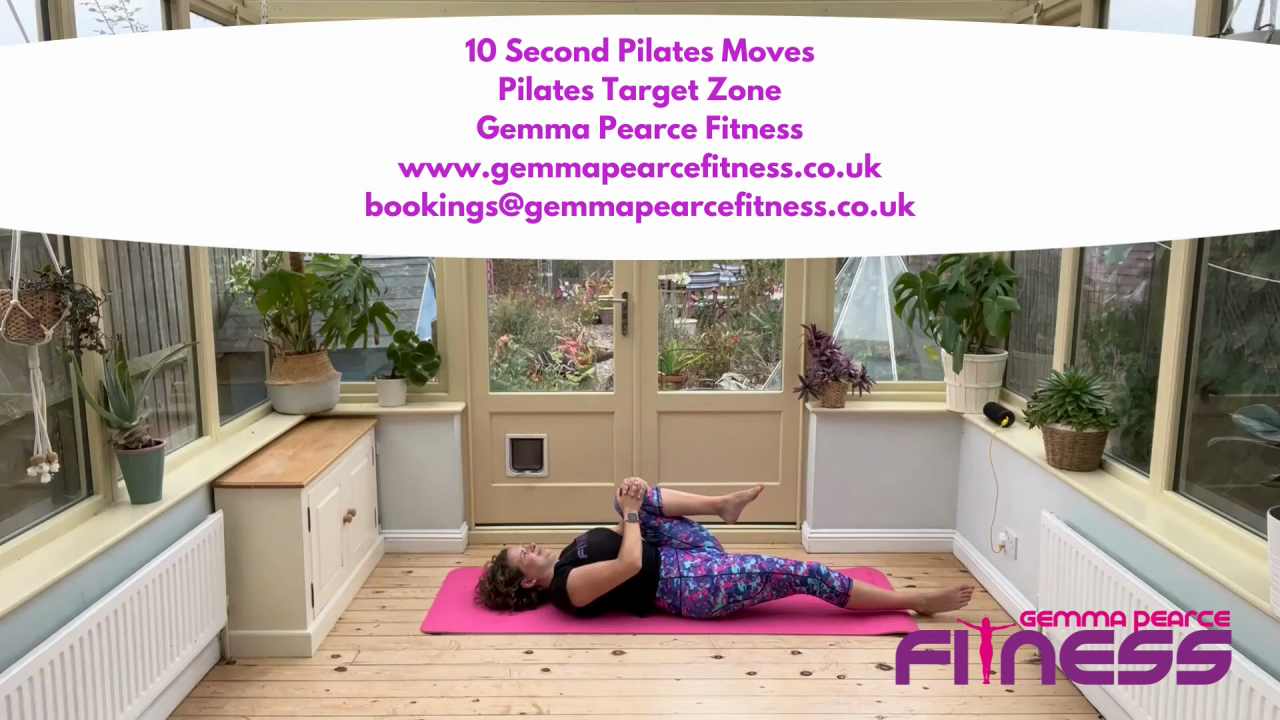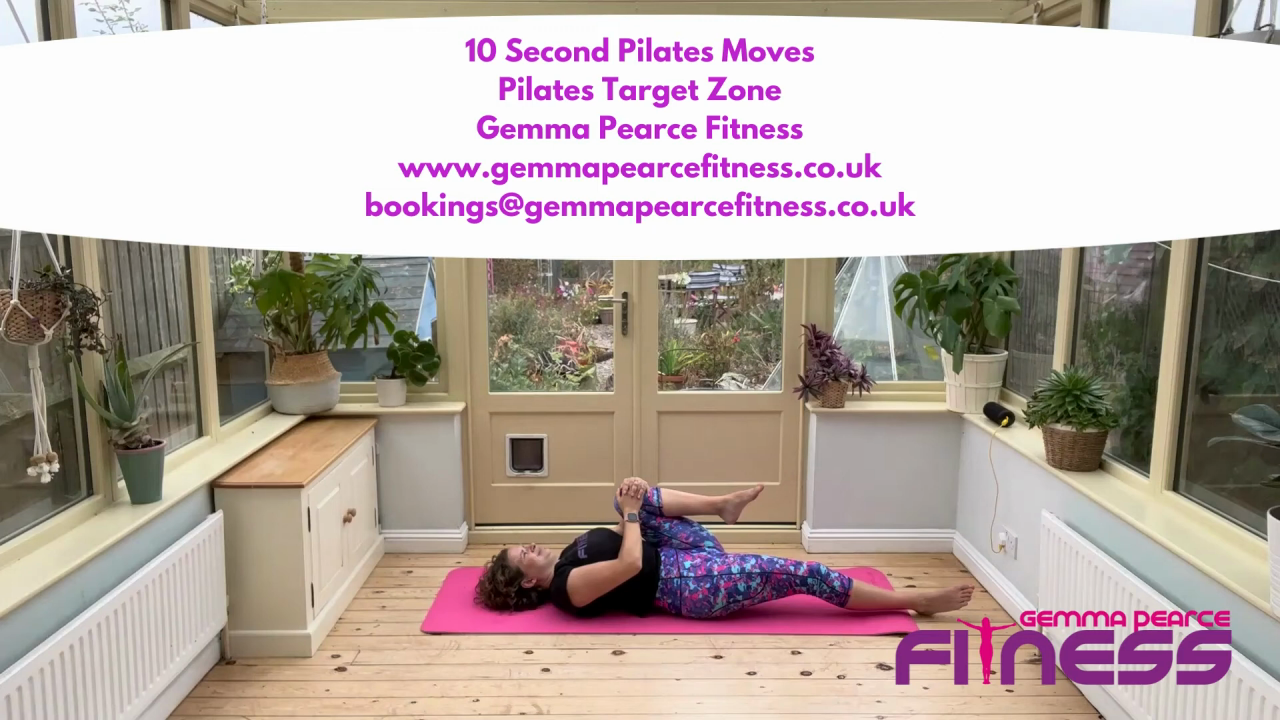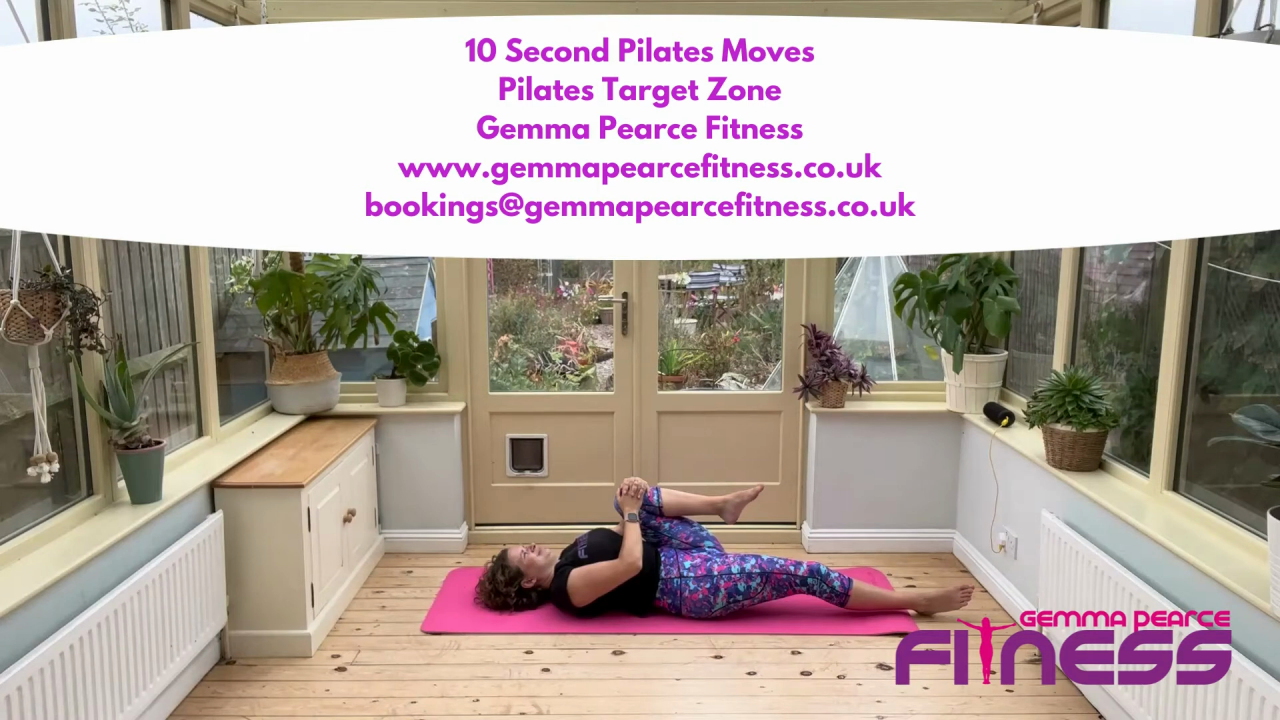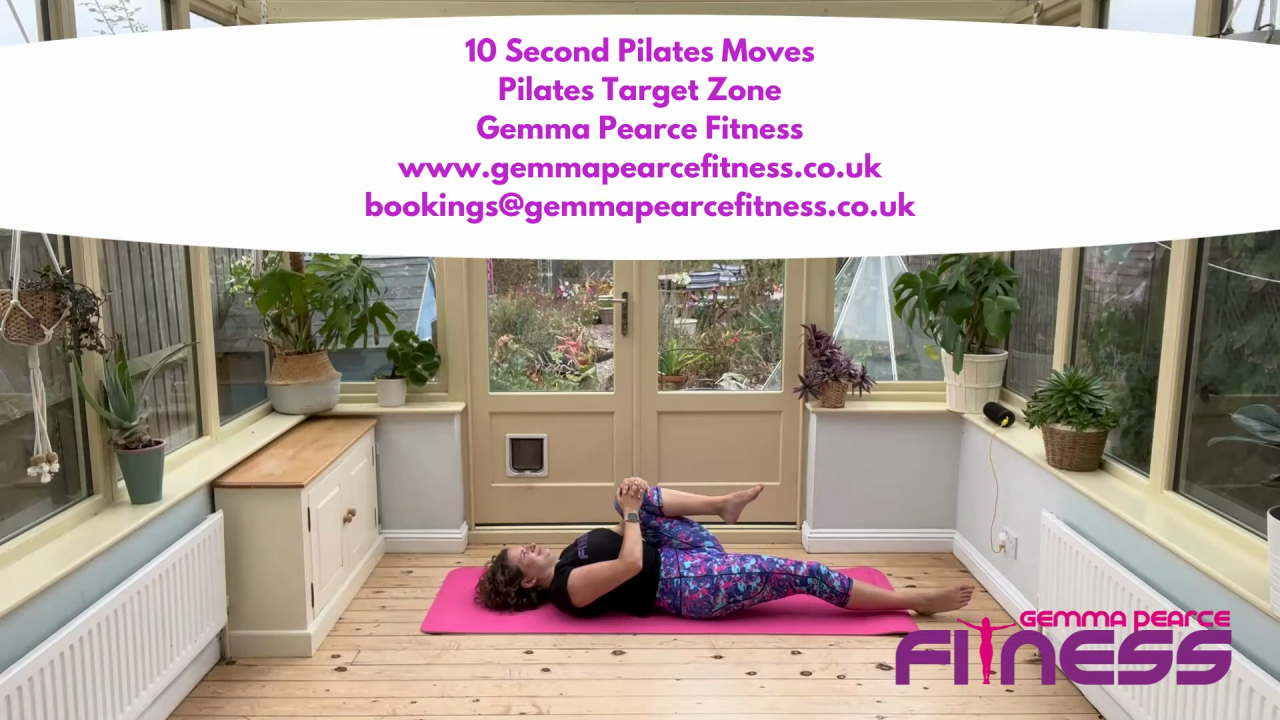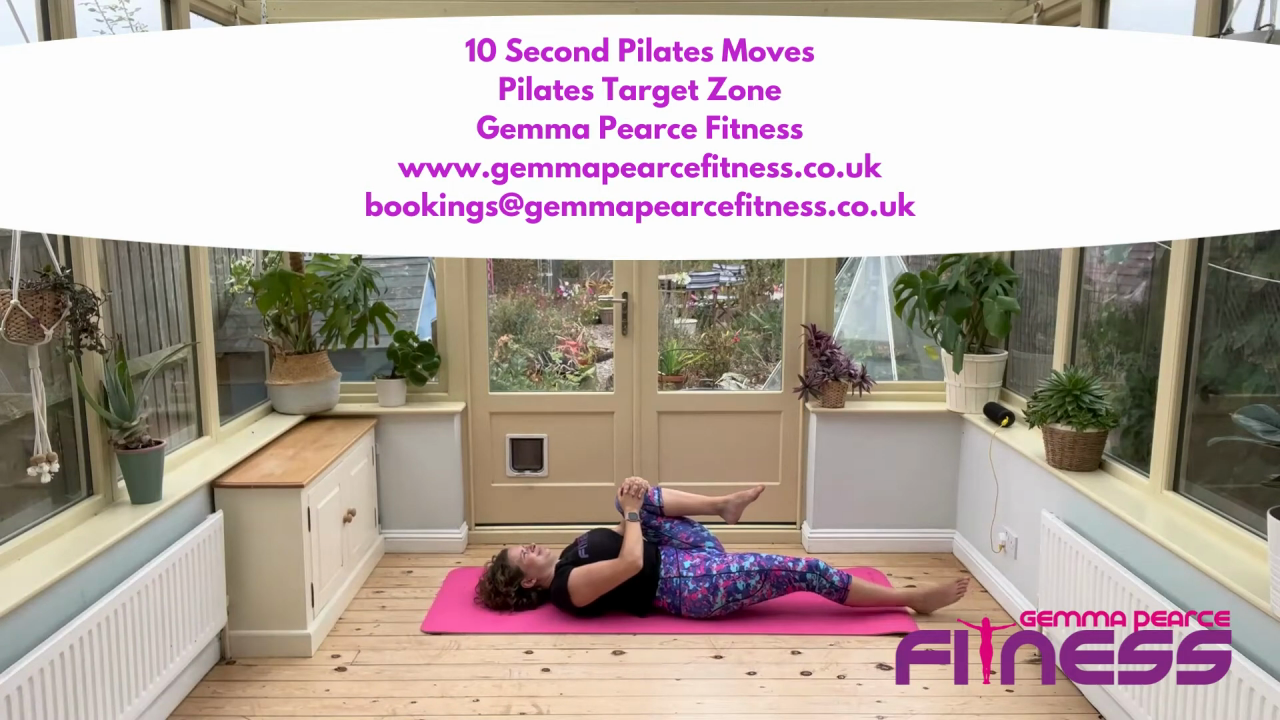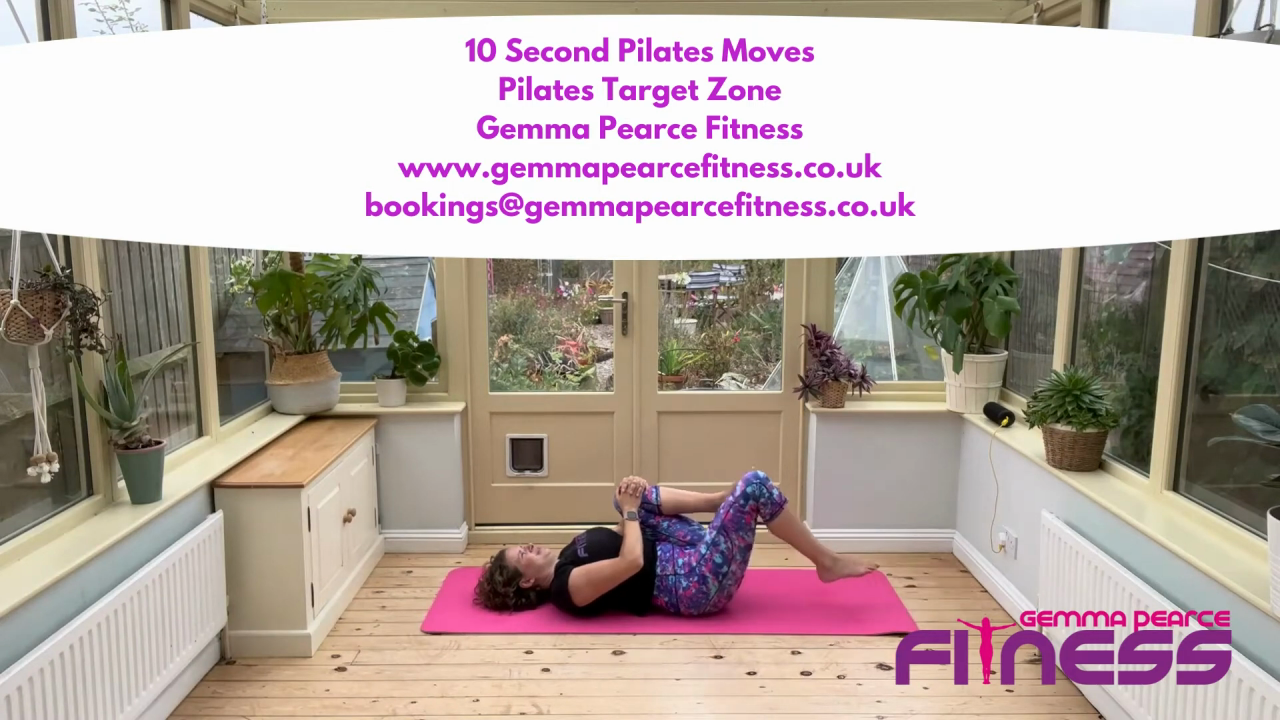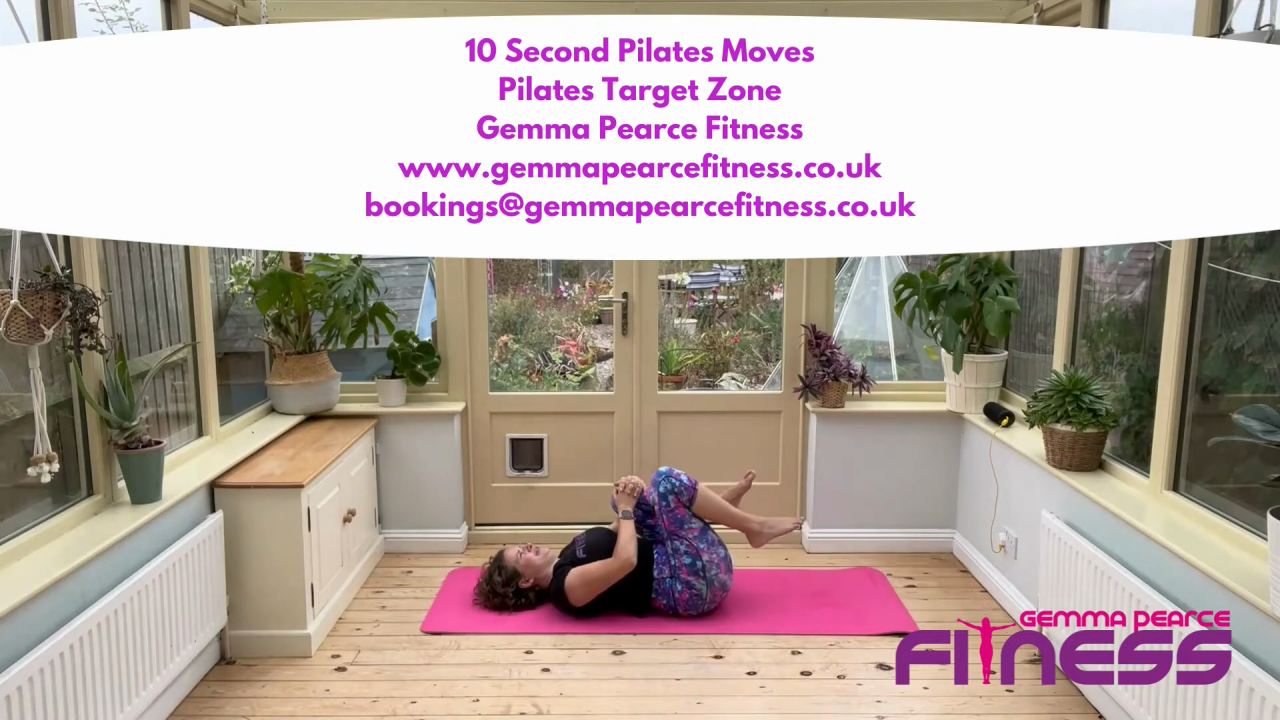
dt=0.7s
person 1, frame 1
left shoulder: (568, 558)
right shoulder: (569, 589)
left elbow: (619, 541)
right elbow: (630, 563)
left wrist: (632, 504)
right wrist: (632, 512)
left hip: (686, 558)
right hip: (689, 586)
left knee: (636, 498)
right knee: (801, 573)
left ankle: (722, 504)
right ankle: (915, 600)
person 1, frame 2
left shoulder: (568, 558)
right shoulder: (567, 587)
left elbow: (618, 541)
right elbow: (630, 564)
left wrist: (632, 504)
right wrist: (632, 512)
left hip: (685, 559)
right hip: (689, 587)
left knee: (638, 499)
right knee: (800, 573)
left ankle: (723, 505)
right ankle: (914, 600)
person 1, frame 3
left shoulder: (568, 558)
right shoulder: (568, 588)
left elbow: (620, 538)
right elbow: (630, 564)
left wrist: (632, 503)
right wrist: (632, 512)
left hip: (684, 560)
right hip: (689, 587)
left knee: (637, 497)
right knee: (801, 573)
left ankle: (723, 504)
right ankle: (915, 599)
person 1, frame 4
left shoulder: (568, 558)
right shoulder: (570, 588)
left elbow: (620, 539)
right elbow: (632, 563)
left wrist: (632, 507)
right wrist: (631, 512)
left hip: (687, 559)
right hip: (691, 587)
left knee: (640, 500)
right knee: (801, 573)
left ankle: (723, 505)
right ankle: (915, 599)
person 1, frame 5
left shoulder: (569, 560)
right shoulder: (570, 589)
left elbow: (621, 542)
right elbow: (632, 562)
left wrist: (632, 507)
right wrist: (631, 513)
left hip: (689, 560)
right hip: (694, 588)
left knee: (641, 498)
right knee: (805, 569)
left ankle: (723, 504)
right ankle: (916, 598)
person 1, frame 6
left shoulder: (567, 560)
right shoulder: (570, 587)
left elbow: (621, 539)
right elbow: (633, 561)
left wrist: (631, 504)
right wrist: (630, 510)
left hip: (680, 559)
right hip: (695, 585)
left knee: (641, 498)
right knee: (755, 485)
left ankle: (719, 501)
right ankle: (828, 562)
person 1, frame 7
left shoulder: (567, 558)
right shoulder: (567, 588)
left elbow: (619, 534)
right elbow: (625, 561)
left wrist: (629, 501)
right wrist: (627, 508)
right hip: (695, 588)
left knee: (641, 492)
right knee: (666, 480)
left ankle: (722, 505)
right ankle: (754, 526)
